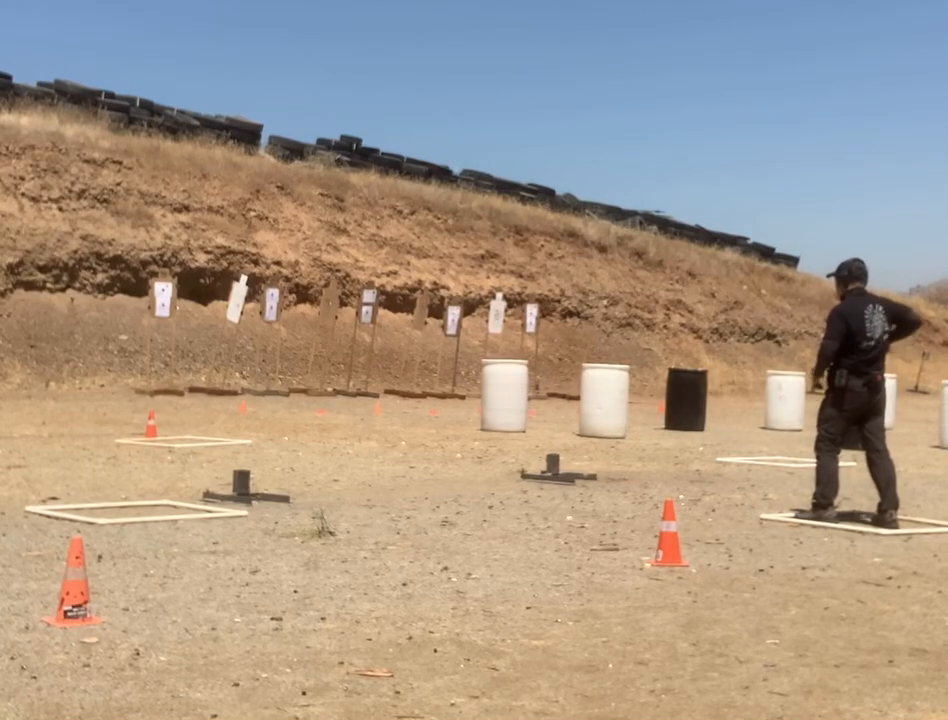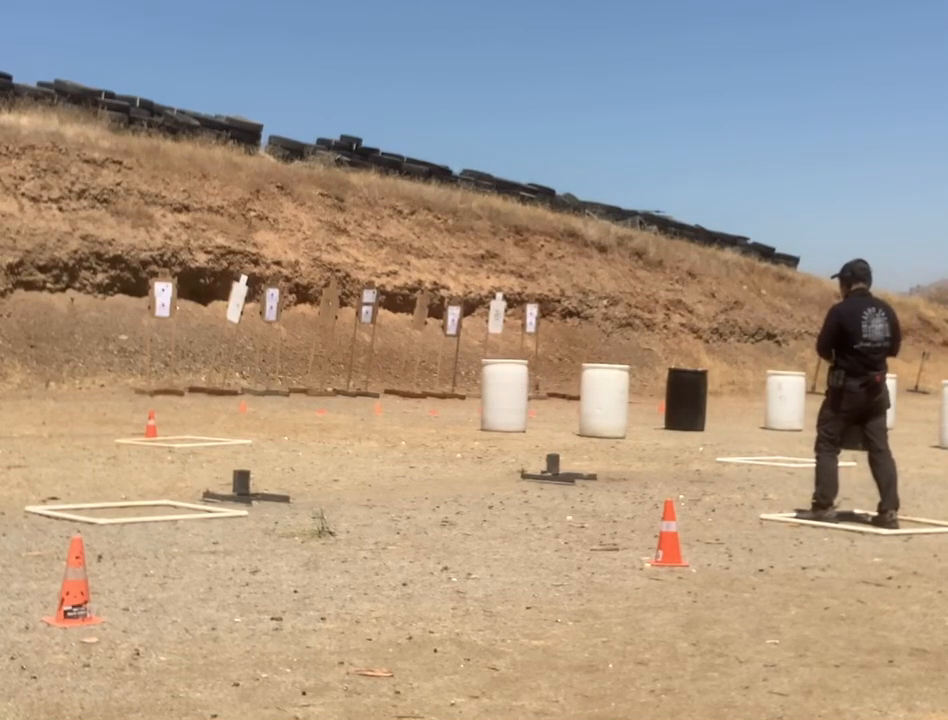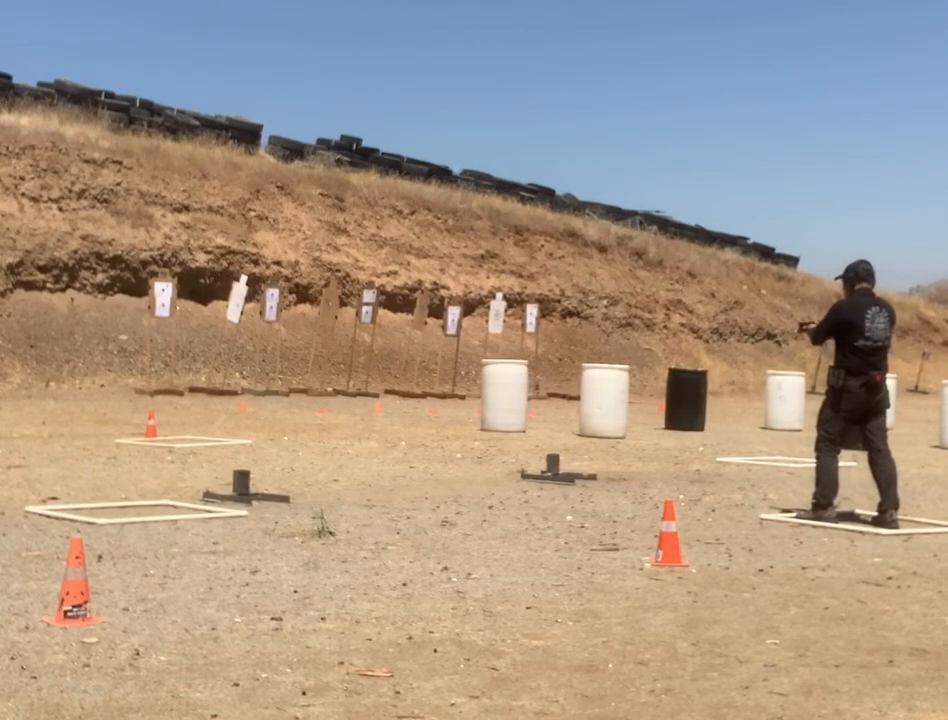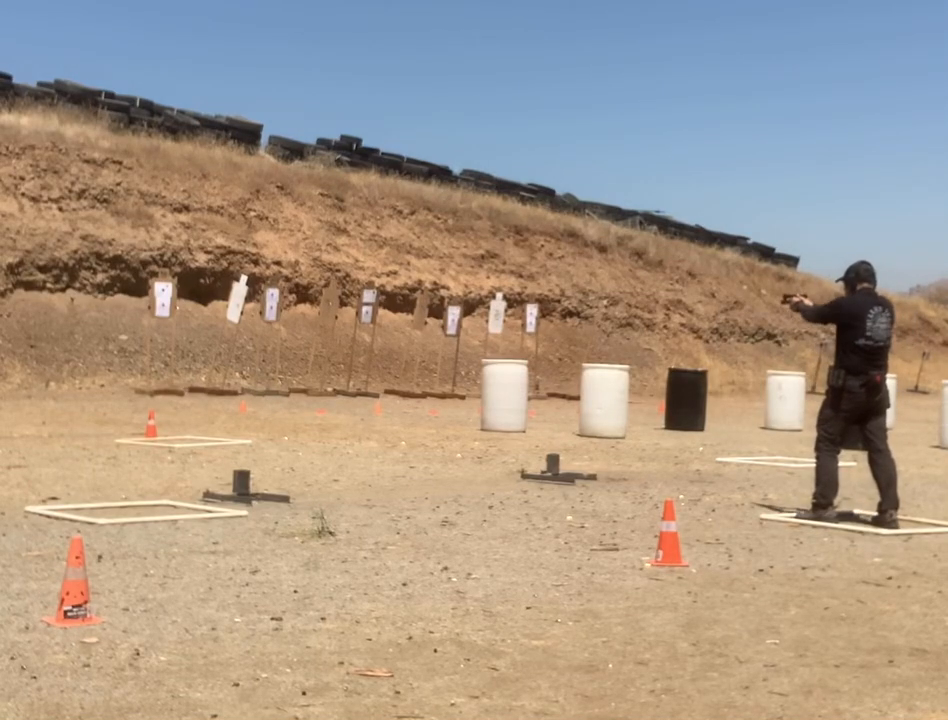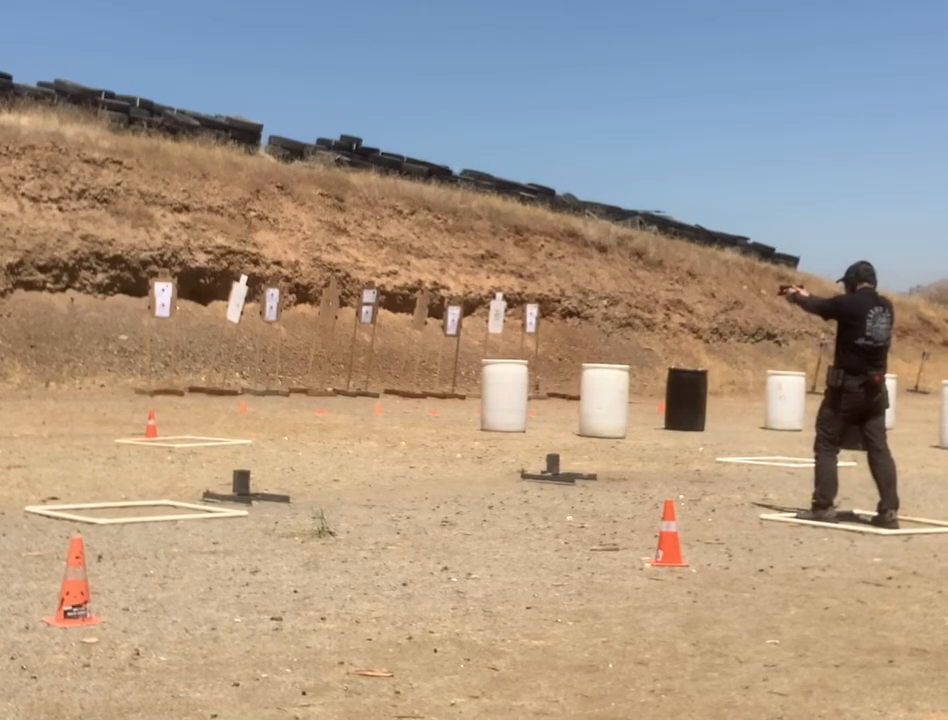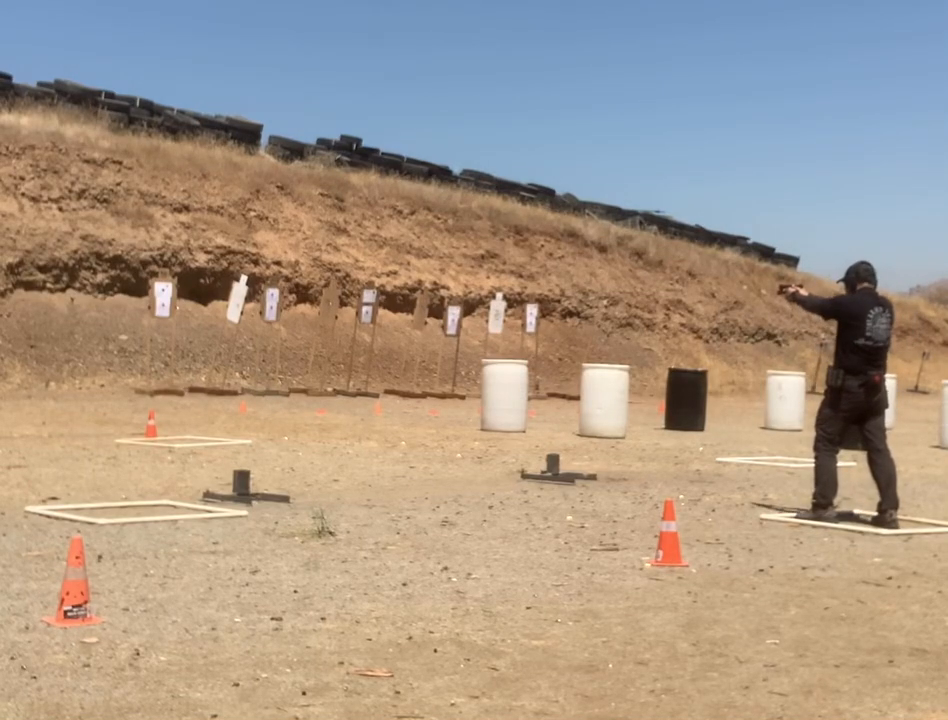
dt=0.2s
person 1, frame 1
left shoulder: (842, 311)
right shoulder: (883, 306)
left elbow: (829, 349)
right elbow: (914, 320)
left wrist: (818, 372)
left hip: (846, 388)
right hip: (875, 388)
left knee: (827, 447)
right knee: (877, 449)
left ankle: (824, 507)
right ankle: (889, 510)
person 1, frame 2
left shoulder: (841, 310)
right shoulder: (885, 310)
left elbow: (823, 347)
right elbow: (893, 348)
left wrist: (835, 355)
left hip: (846, 388)
right hip: (876, 389)
left knee: (827, 447)
right knee: (880, 450)
left ankle: (823, 507)
right ankle: (889, 511)
person 1, frame 3
left shoulder: (844, 308)
right shoulder: (887, 310)
left elbow: (818, 337)
left wrist: (812, 329)
right wrist: (820, 328)
left hip: (847, 387)
right hip: (876, 388)
left knee: (827, 446)
right knee: (879, 449)
left ankle: (824, 507)
right ankle: (889, 511)
person 1, frame 4
left shoulder: (847, 305)
right shoulder: (886, 307)
left elbow: (816, 315)
left wrist: (802, 305)
right wrist: (810, 306)
left hip: (847, 387)
right hip: (876, 388)
left knee: (827, 446)
right knee: (879, 449)
left ankle: (823, 507)
right ankle: (889, 511)
person 1, frame 5
left shoulder: (849, 304)
right shoulder: (886, 307)
left elbow: (818, 307)
left wrist: (797, 296)
right wrist: (807, 295)
left hip: (847, 387)
right hip: (875, 388)
left knee: (826, 446)
right knee: (879, 449)
left ankle: (823, 507)
right ankle: (889, 511)
person 1, frame 6
left shoulder: (849, 304)
right shoulder: (886, 307)
left elbow: (819, 306)
left wrist: (797, 296)
right wrist: (806, 295)
left hip: (847, 387)
right hip: (875, 388)
left knee: (826, 446)
right knee: (879, 449)
left ankle: (823, 507)
right ankle: (889, 511)
